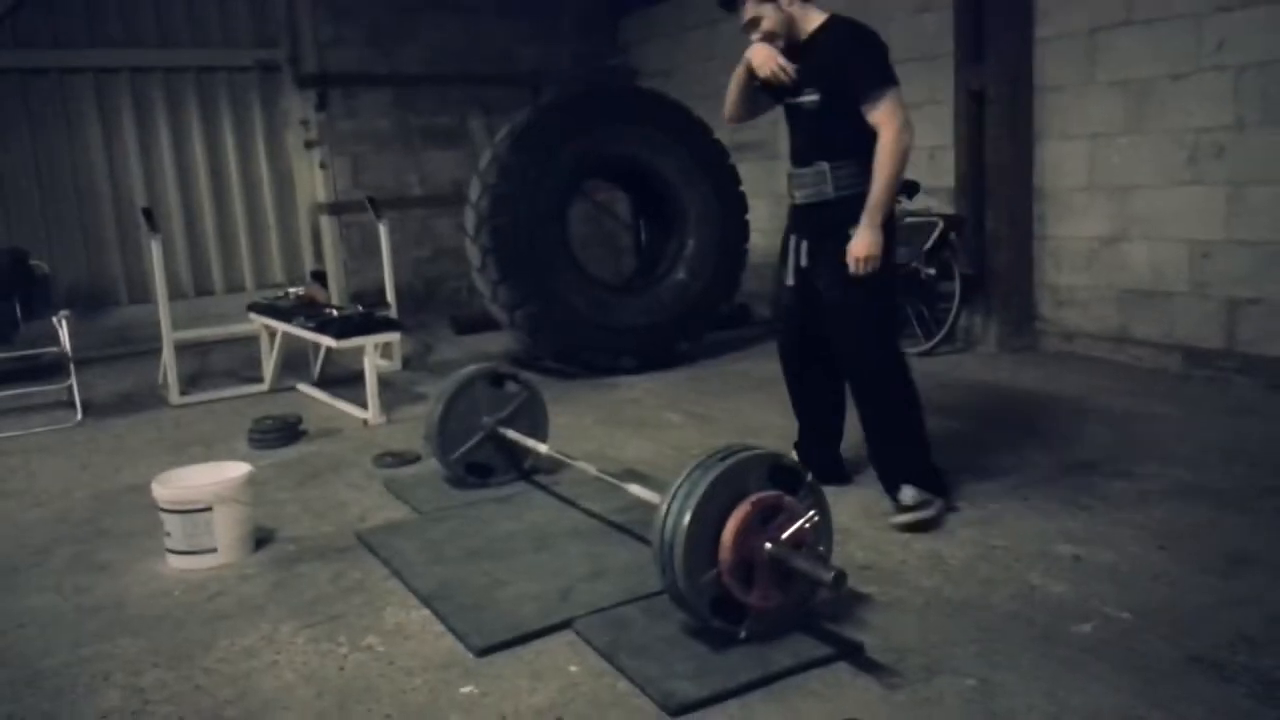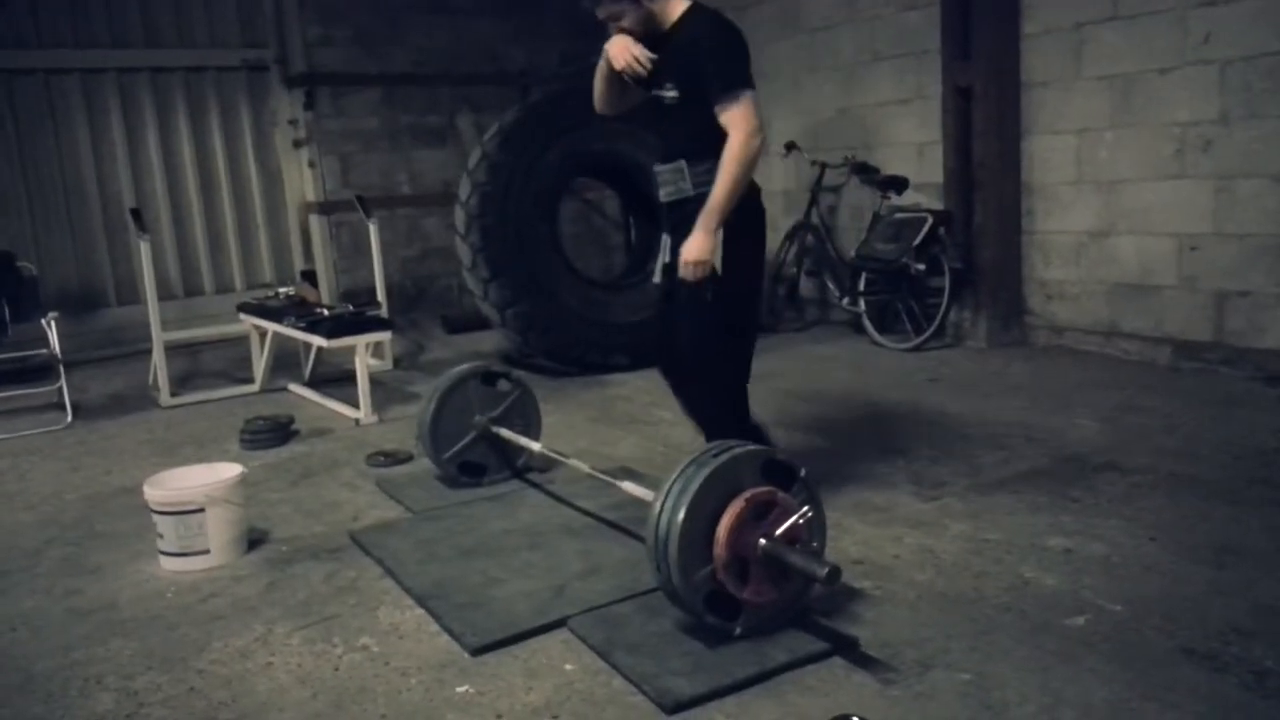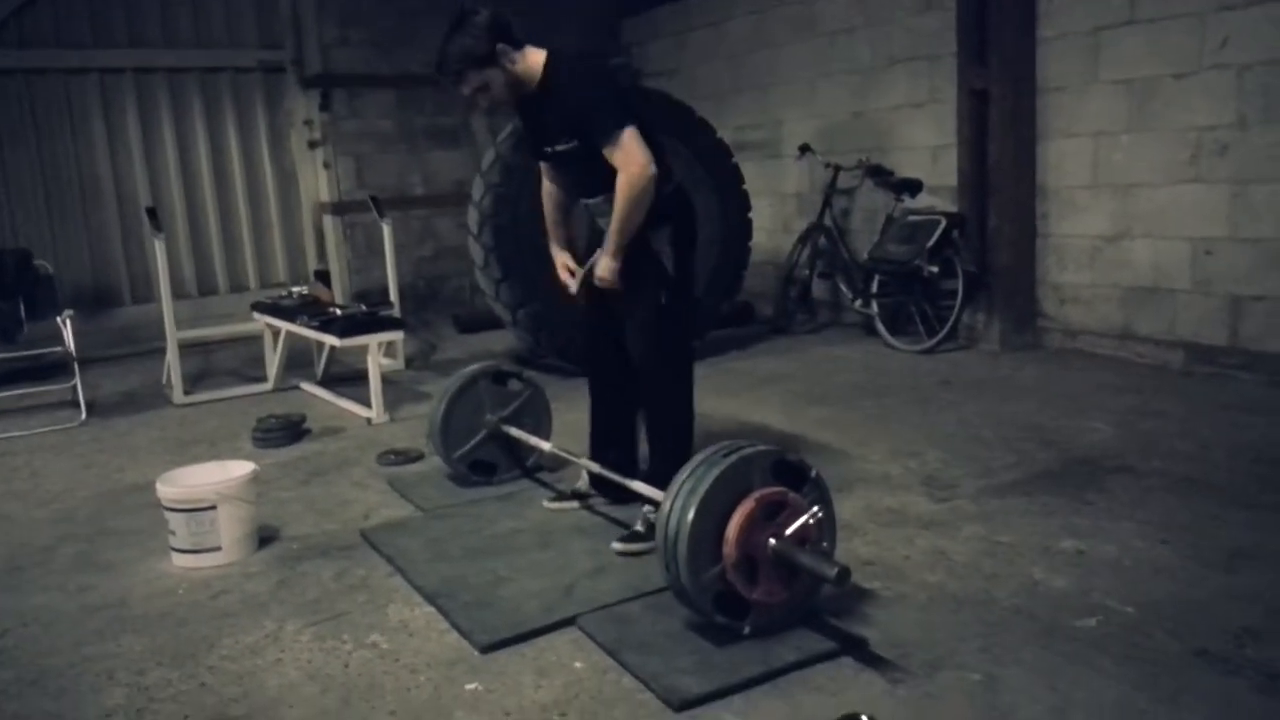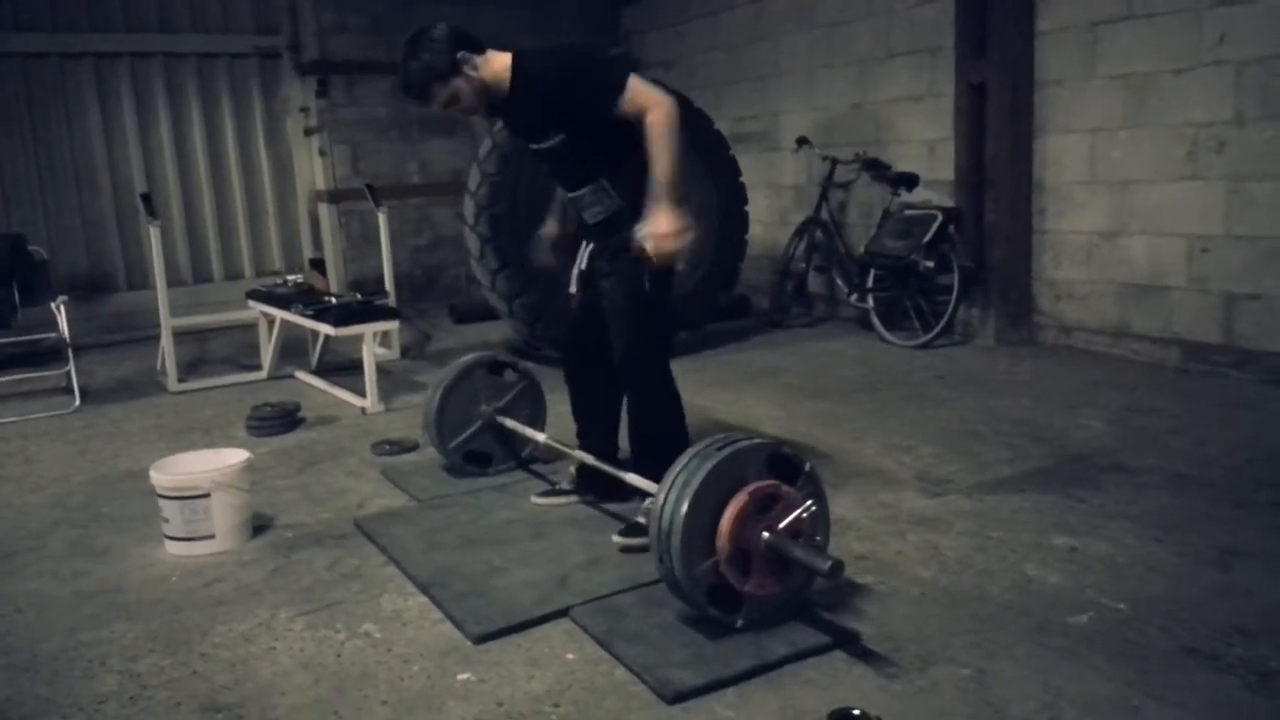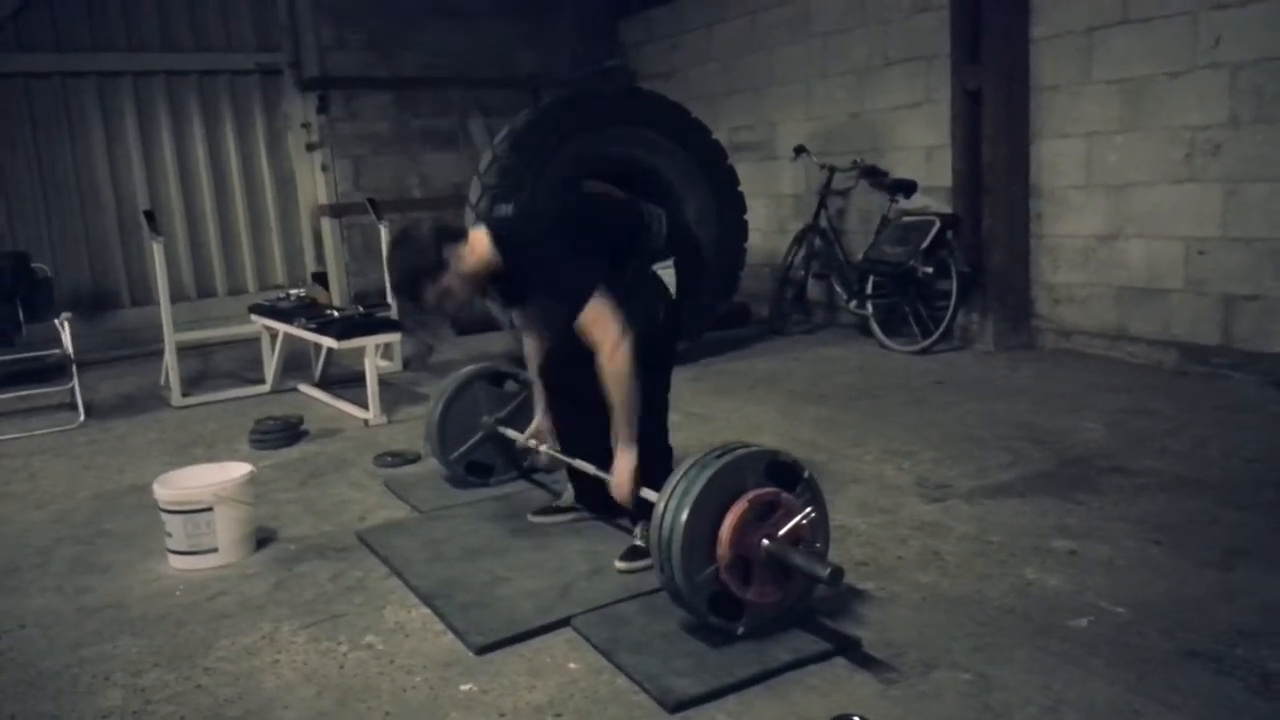
dt=1s
person 1, frame 1
right shoulder: (789, 56)
left elbow: (895, 131)
right elbow: (735, 113)
left wrist: (871, 225)
right wrist: (751, 59)
left hip: (851, 225)
right hip: (807, 223)
left knee: (868, 354)
right knee: (800, 346)
left ankle: (916, 482)
right ankle: (817, 458)
person 1, frame 2
right shoulder: (657, 43)
left elbow: (747, 135)
right elbow: (608, 105)
left wrist: (707, 230)
right wrist: (611, 51)
left hip: (718, 222)
right hip: (681, 219)
left knee: (711, 357)
right knee: (675, 349)
right ankle: (744, 447)
person 1, frame 3
left shoulder: (579, 80)
right shoulder: (530, 101)
left elbow: (640, 169)
left wrist: (613, 254)
right wrist: (558, 248)
left hip: (653, 228)
right hip: (615, 231)
left knee: (656, 365)
right knee: (604, 359)
left ankle: (665, 499)
right ankle: (611, 475)
person 1, frame 4
left shoulder: (552, 72)
right shoulder: (506, 102)
left elbow: (659, 107)
left wrist: (665, 206)
right wrist: (556, 218)
left hip: (638, 226)
right hip: (597, 227)
left knee: (636, 354)
right knee: (579, 353)
right ankle: (595, 475)
person 1, frame 5
left shoulder: (537, 250)
right shoulder: (497, 259)
left elbow: (615, 347)
right elbow: (535, 331)
left wrist: (626, 451)
right wrist: (542, 409)
left hip: (653, 261)
right knee: (564, 372)
right ankle: (591, 493)
